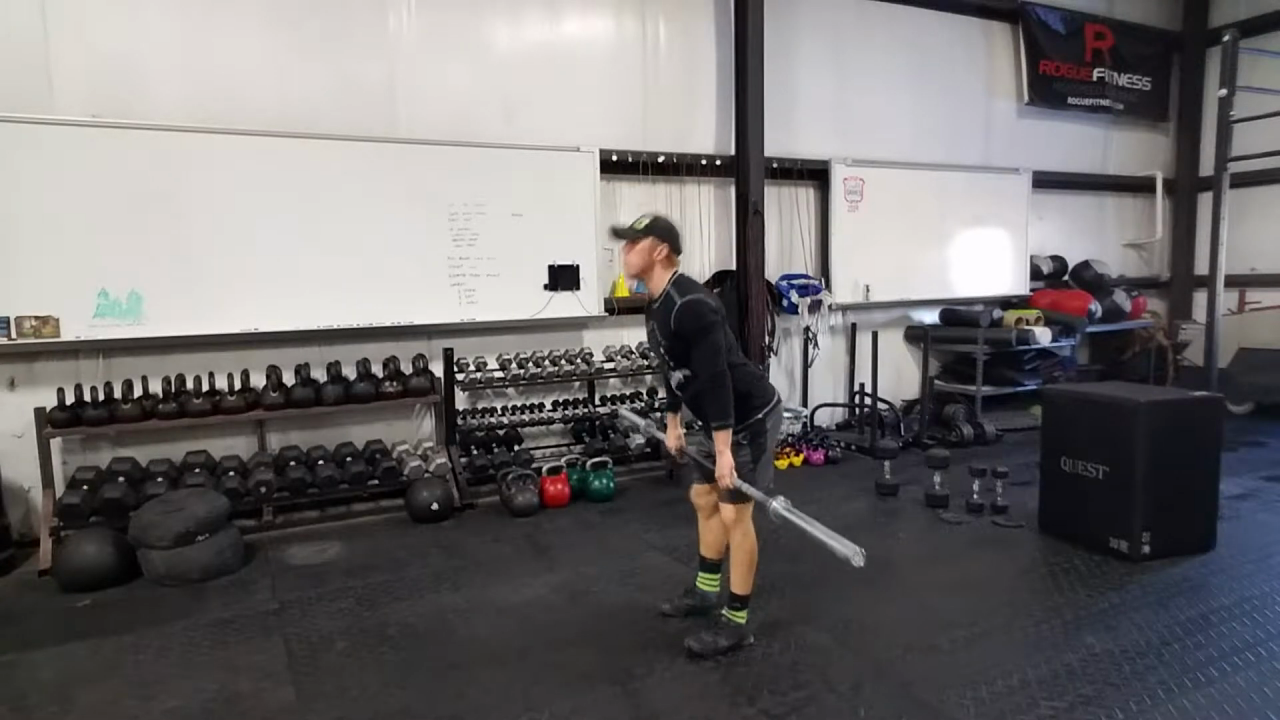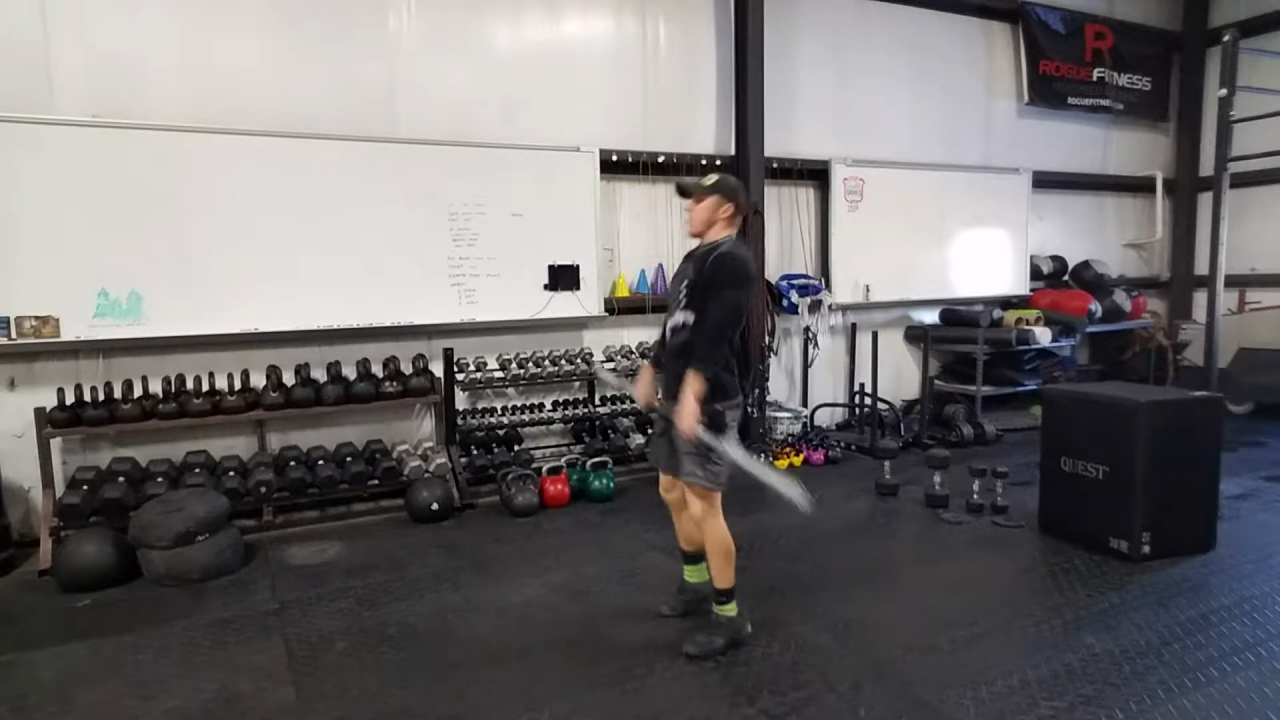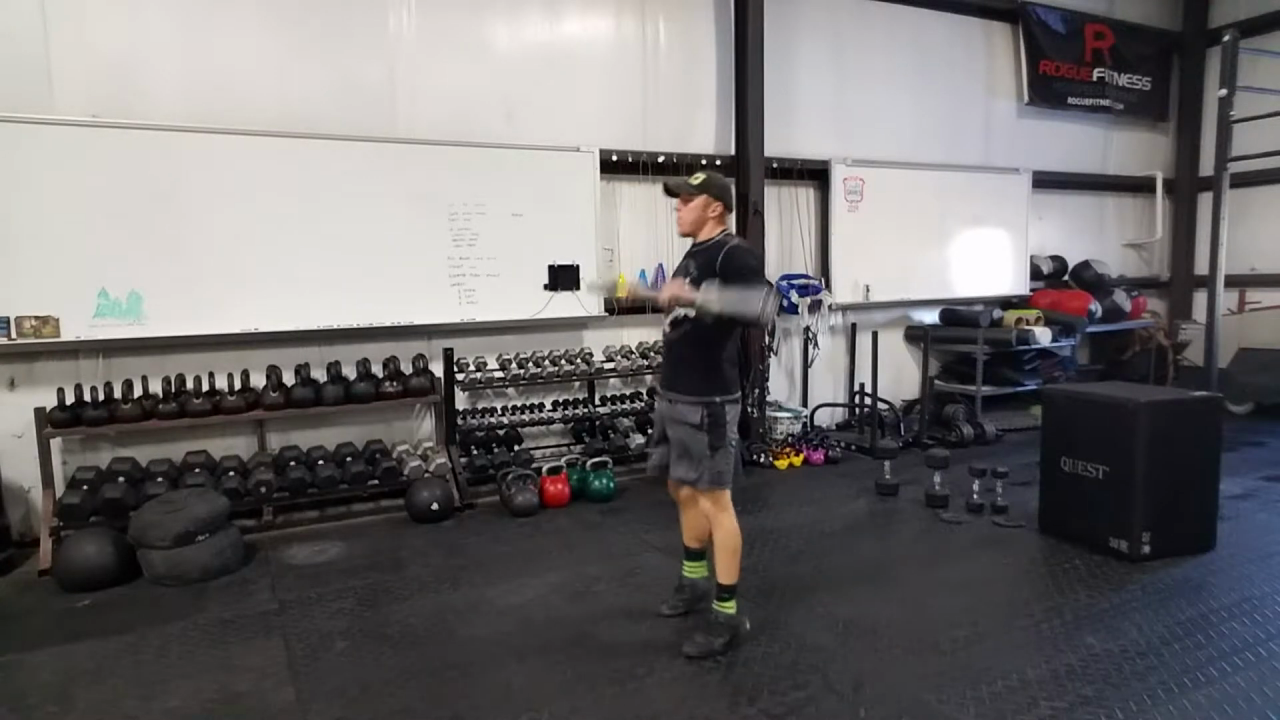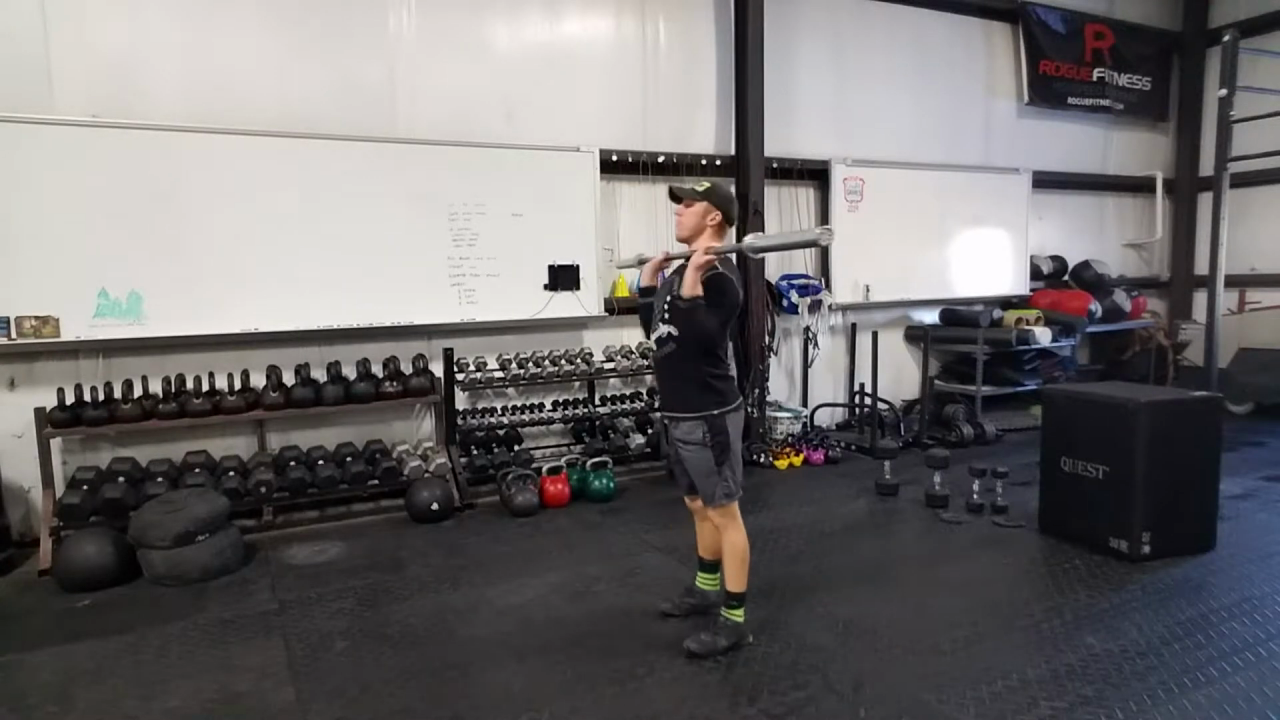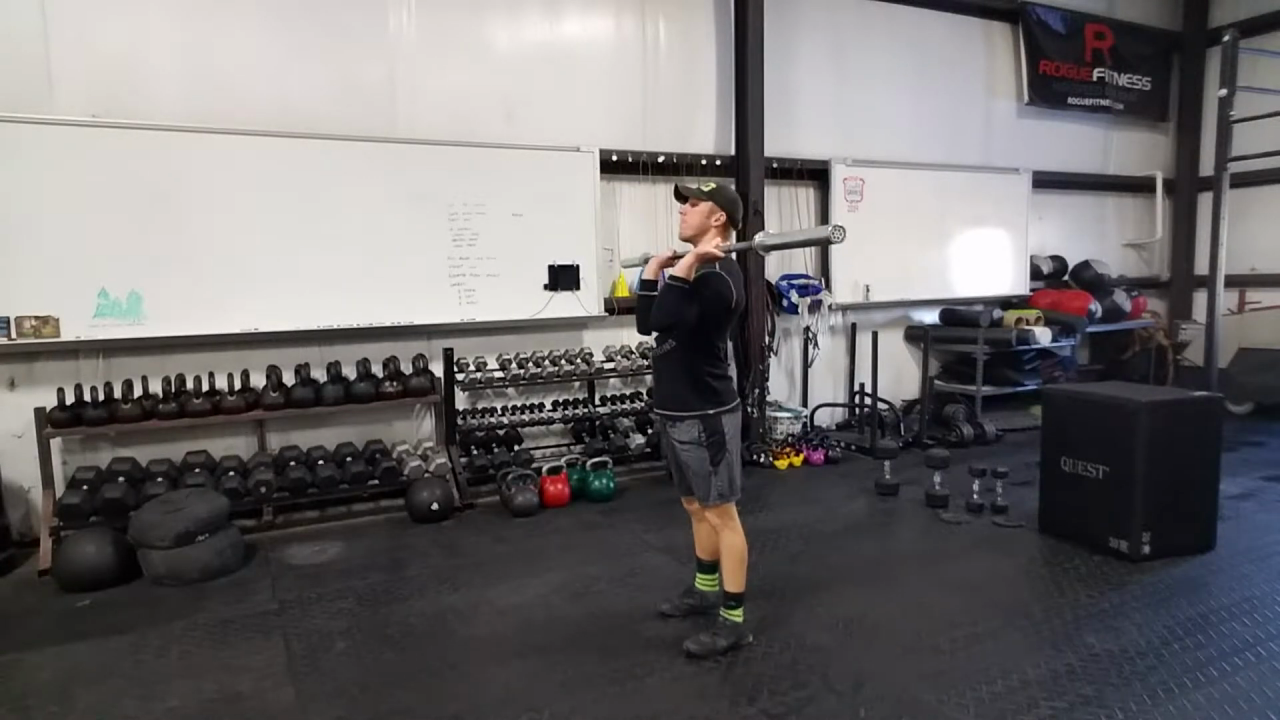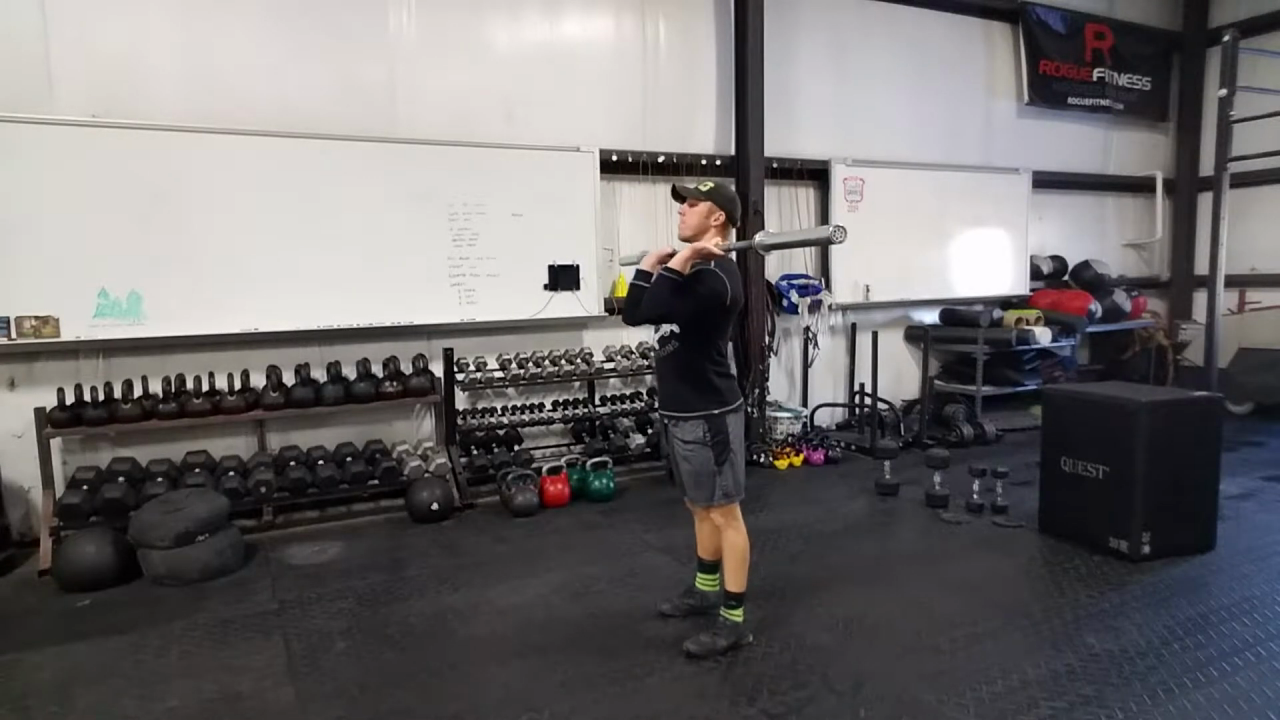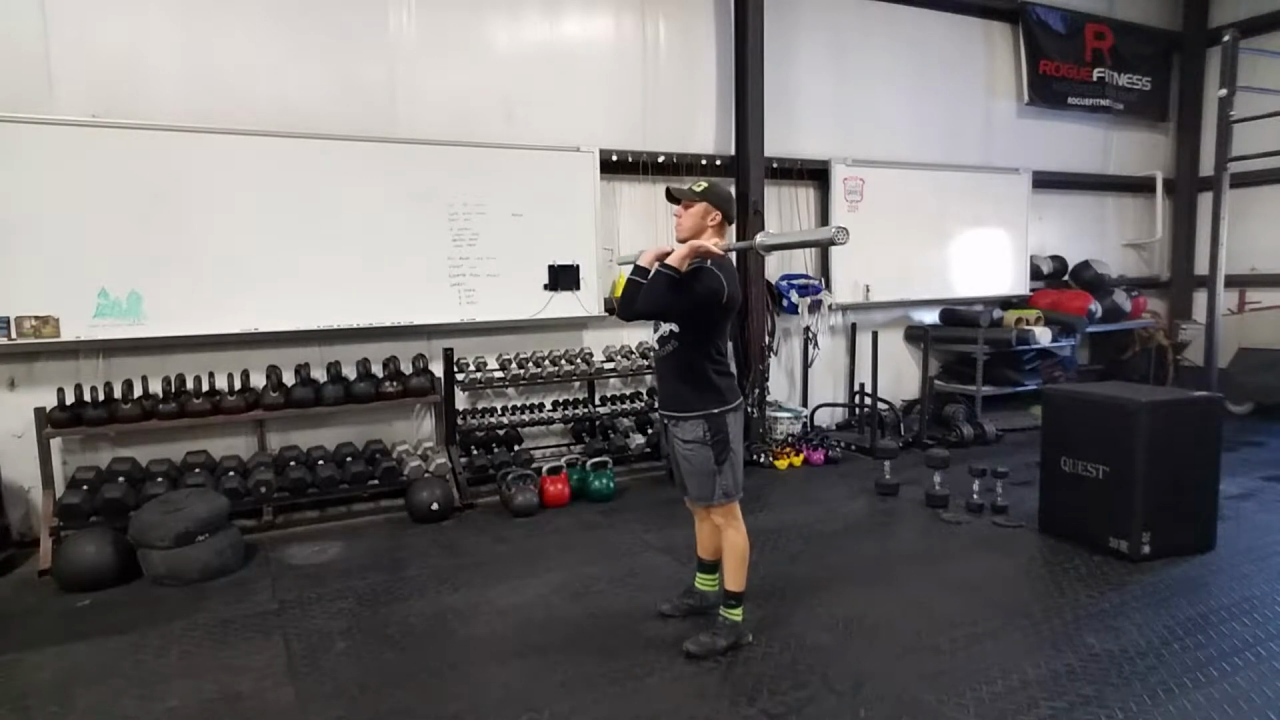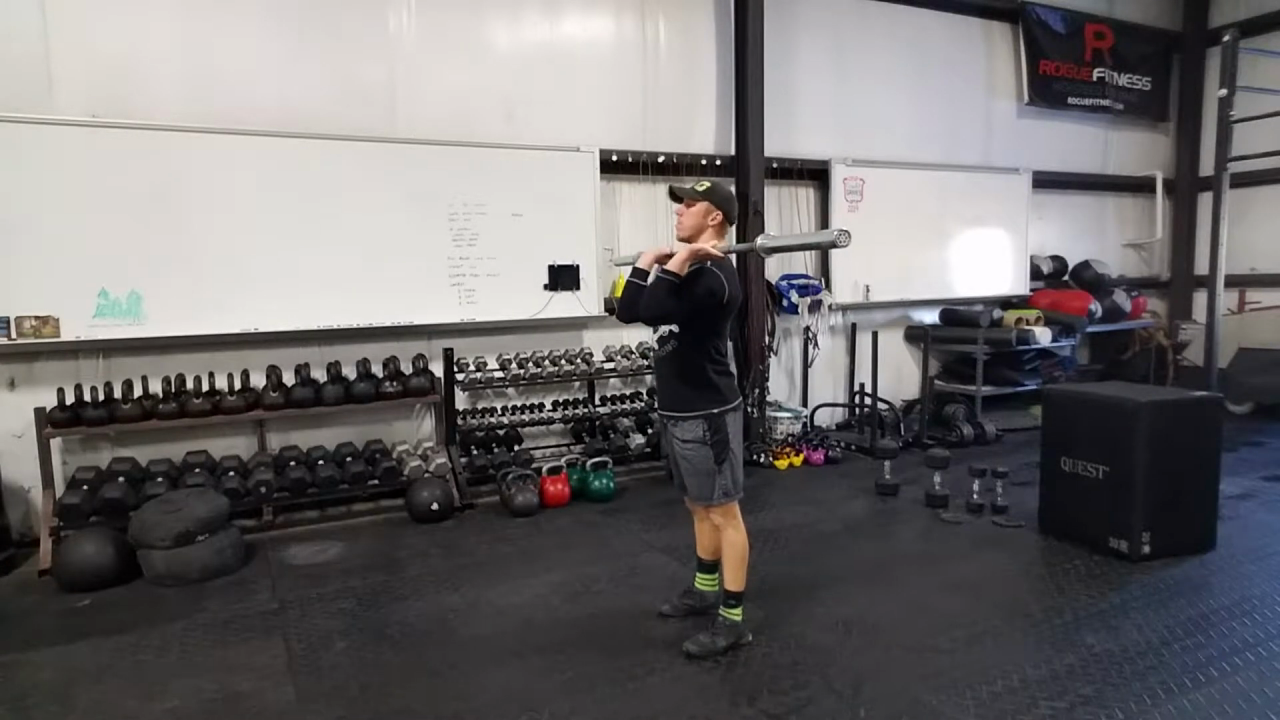
dt=0.2s
person 1, frame 1
left shoulder: (690, 305)
right shoulder: (657, 307)
left elbow: (716, 378)
right elbow: (674, 371)
left wrist: (725, 451)
right wrist: (673, 423)
left hip: (750, 416)
right hip: (719, 417)
left knee: (733, 512)
right knee: (703, 499)
left ankle: (735, 622)
right ankle: (706, 591)
person 1, frame 2
left shoulder: (730, 261)
right shoulder: (698, 258)
left elbow: (717, 332)
left wrist: (691, 397)
right wrist: (649, 371)
left hip: (708, 403)
right hip: (676, 398)
left knee: (701, 506)
right knee: (672, 491)
left ankle: (728, 617)
right ankle: (696, 585)
person 1, frame 3
left shoulder: (733, 254)
right shoulder: (695, 254)
left wrist: (689, 296)
right wrist: (665, 296)
left hip: (707, 399)
right hip: (672, 394)
left knee: (714, 502)
right knee: (684, 491)
left ankle: (727, 614)
right ankle: (695, 583)
person 1, frame 4
left shoulder: (716, 277)
right shoulder: (680, 272)
left elbow: (700, 340)
right elbow: (656, 328)
left wrist: (692, 282)
right wrist: (651, 280)
left hip: (709, 415)
right hip: (677, 411)
left knee: (723, 513)
right knee: (699, 506)
left ankle: (733, 620)
right ankle: (705, 590)
person 1, frame 5
left shoulder: (717, 278)
right shoulder: (691, 271)
left elbow: (665, 320)
right elbow: (647, 323)
left wrist: (687, 266)
right wrist: (653, 270)
left hip: (707, 414)
right hip: (675, 411)
left knee: (720, 513)
right knee: (695, 507)
left ankle: (733, 621)
right ankle: (705, 590)
person 1, frame 6
left shoulder: (714, 277)
right shoulder: (692, 271)
left elbow: (649, 310)
right elbow: (634, 312)
left wrist: (681, 260)
right wrist: (651, 262)
left hip: (709, 413)
right hip: (680, 411)
left knee: (723, 512)
right knee: (699, 508)
left ankle: (733, 621)
right ankle: (706, 590)
person 1, frame 7
left shoulder: (711, 276)
right shoulder: (691, 271)
left elbow: (644, 306)
right elbow: (627, 307)
left wrist: (679, 257)
right wrist: (649, 259)
left hip: (710, 414)
right hip: (680, 411)
left knee: (723, 511)
right knee: (700, 507)
left ankle: (732, 621)
right ankle: (704, 590)
person 1, frame 8
left shoulder: (712, 276)
right shoulder: (690, 271)
left elbow: (650, 310)
right elbow: (628, 310)
left wrist: (680, 260)
right wrist: (647, 261)
left hip: (709, 413)
right hip: (678, 410)
left knee: (722, 511)
right knee: (699, 507)
left ankle: (732, 620)
right ankle: (704, 590)
